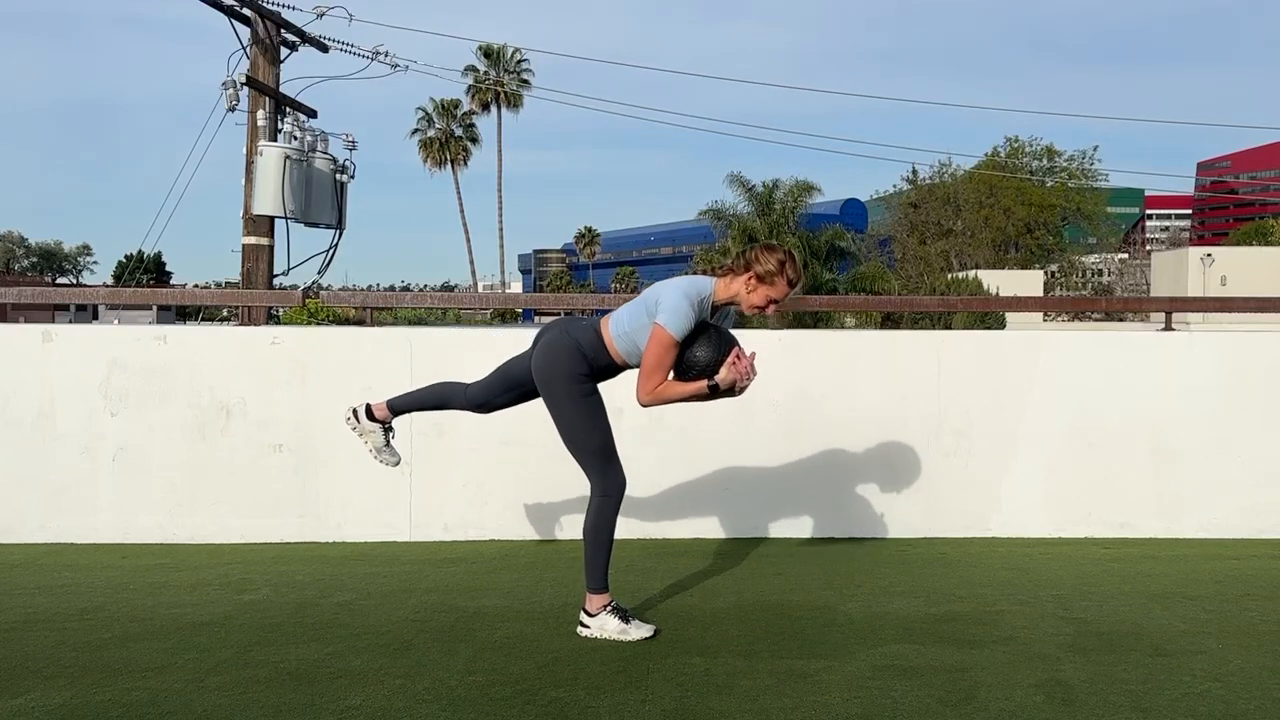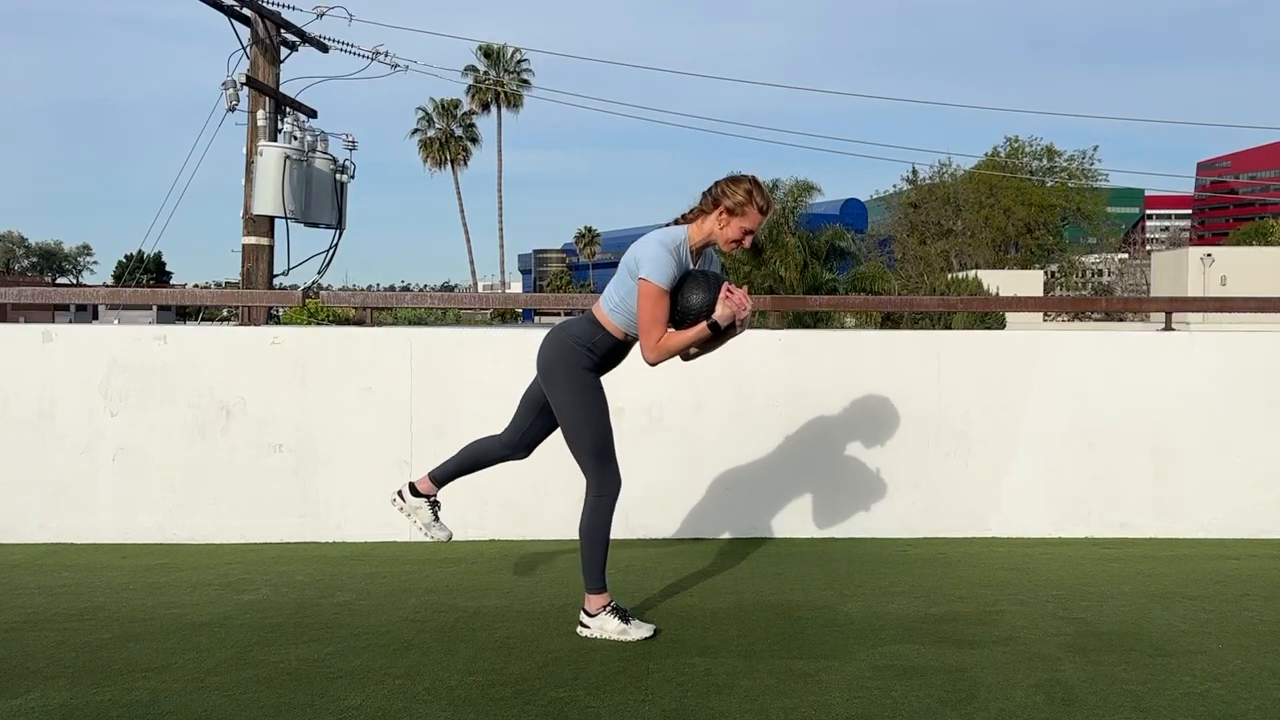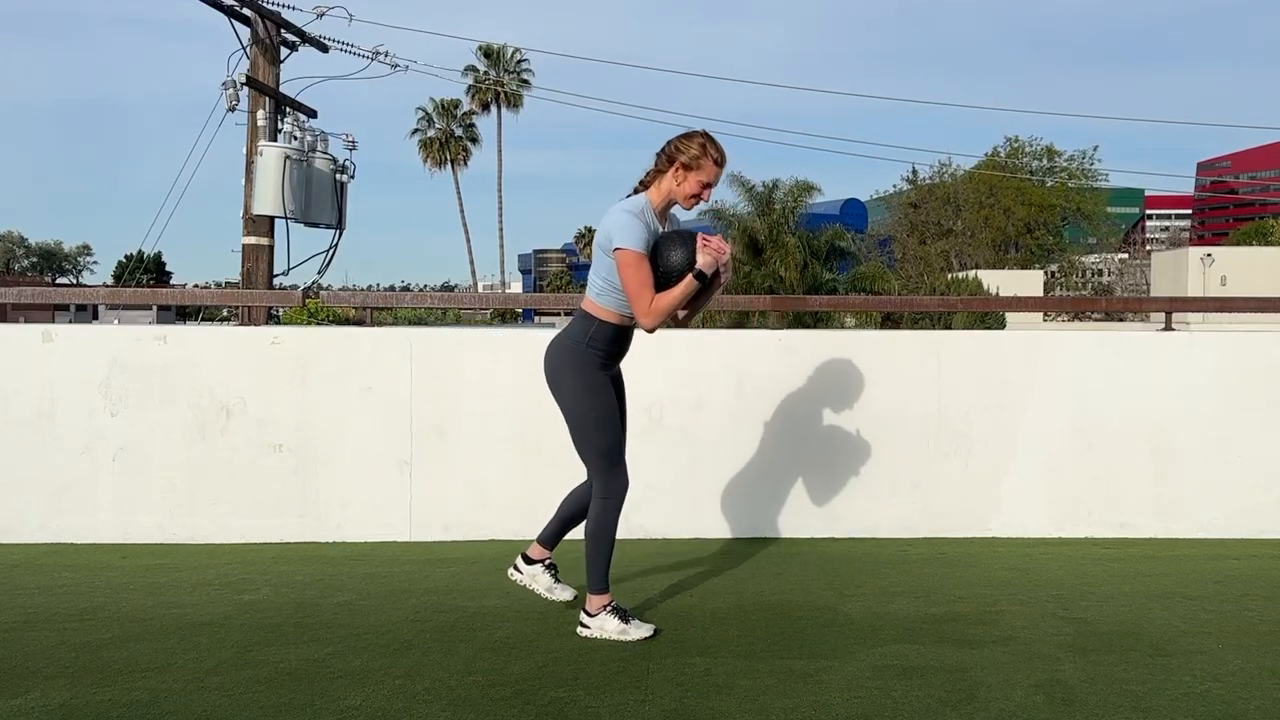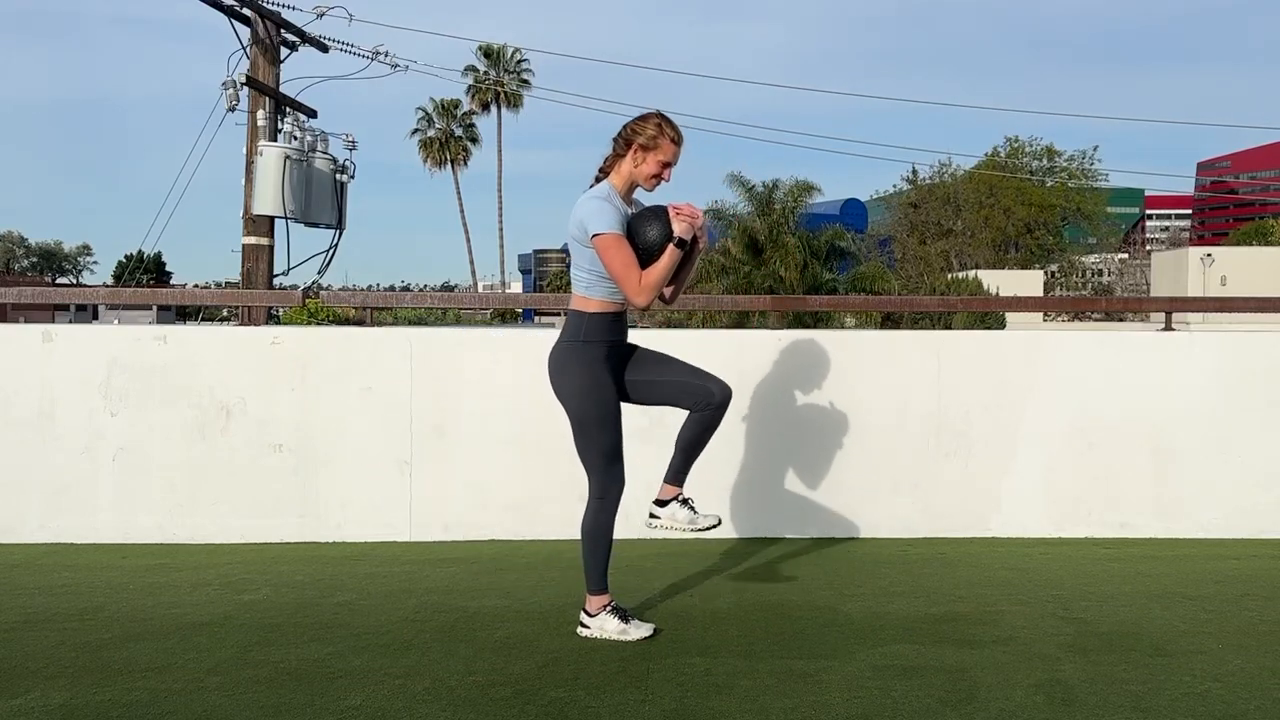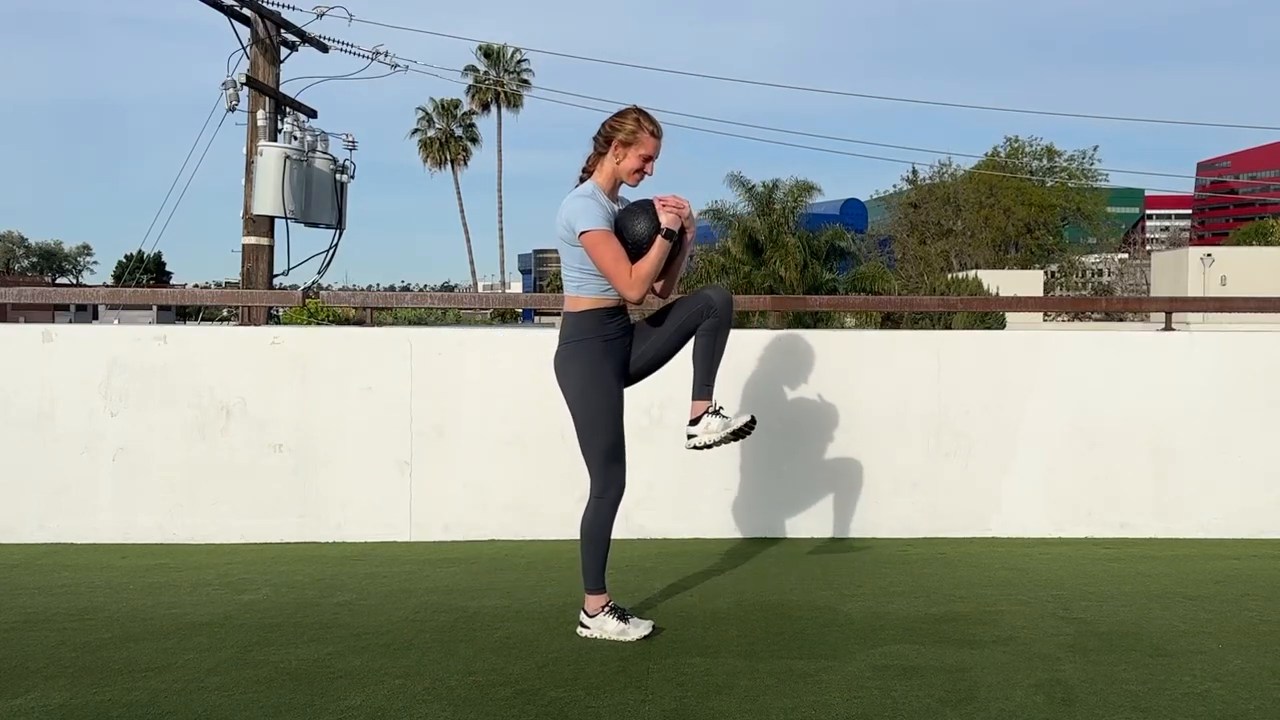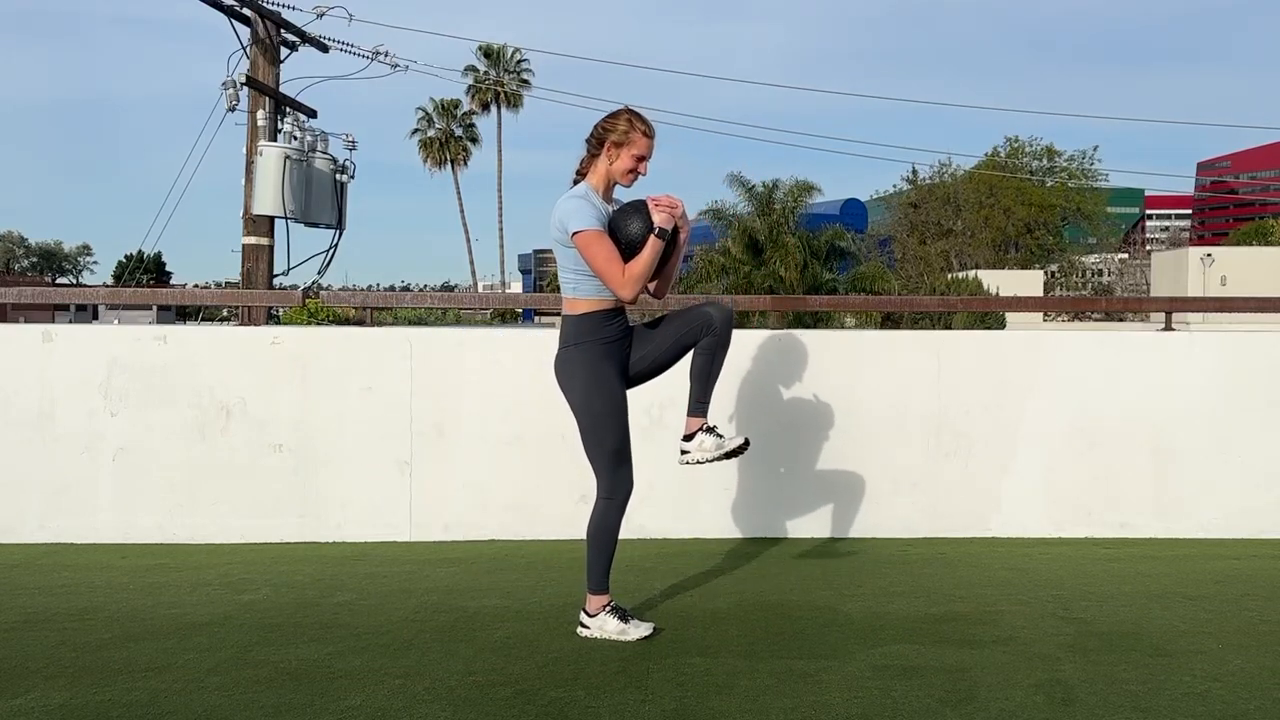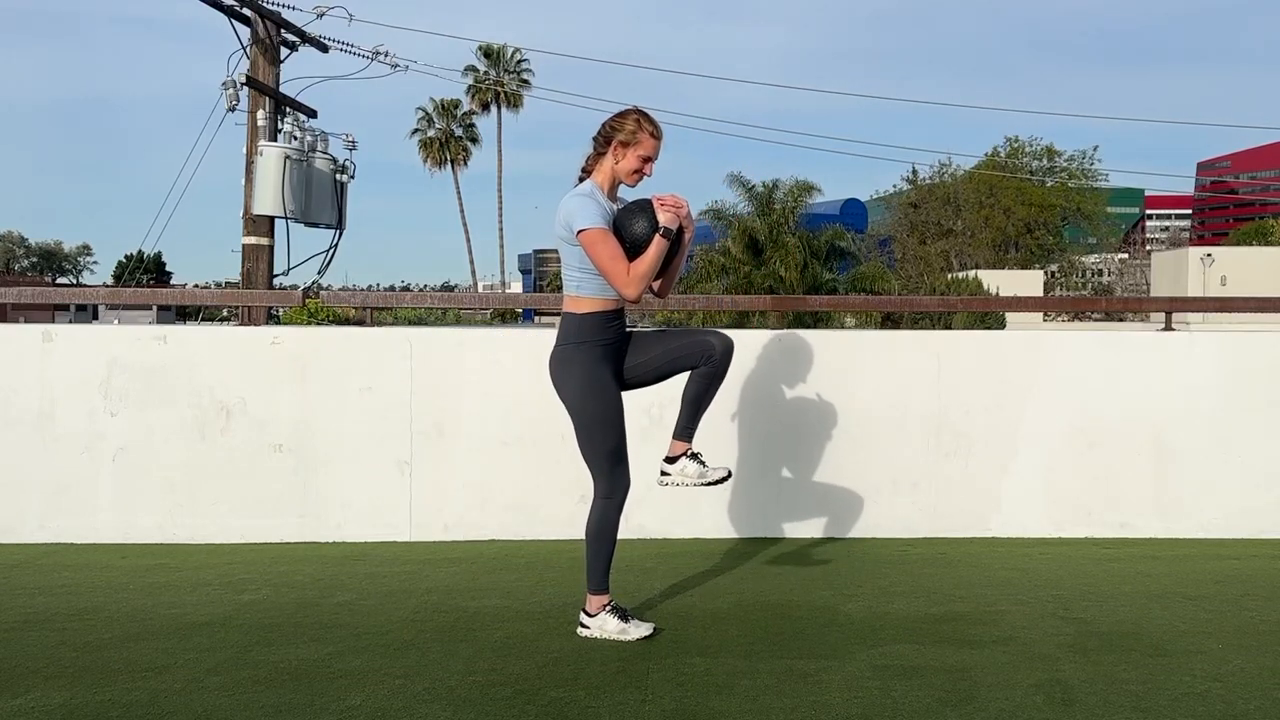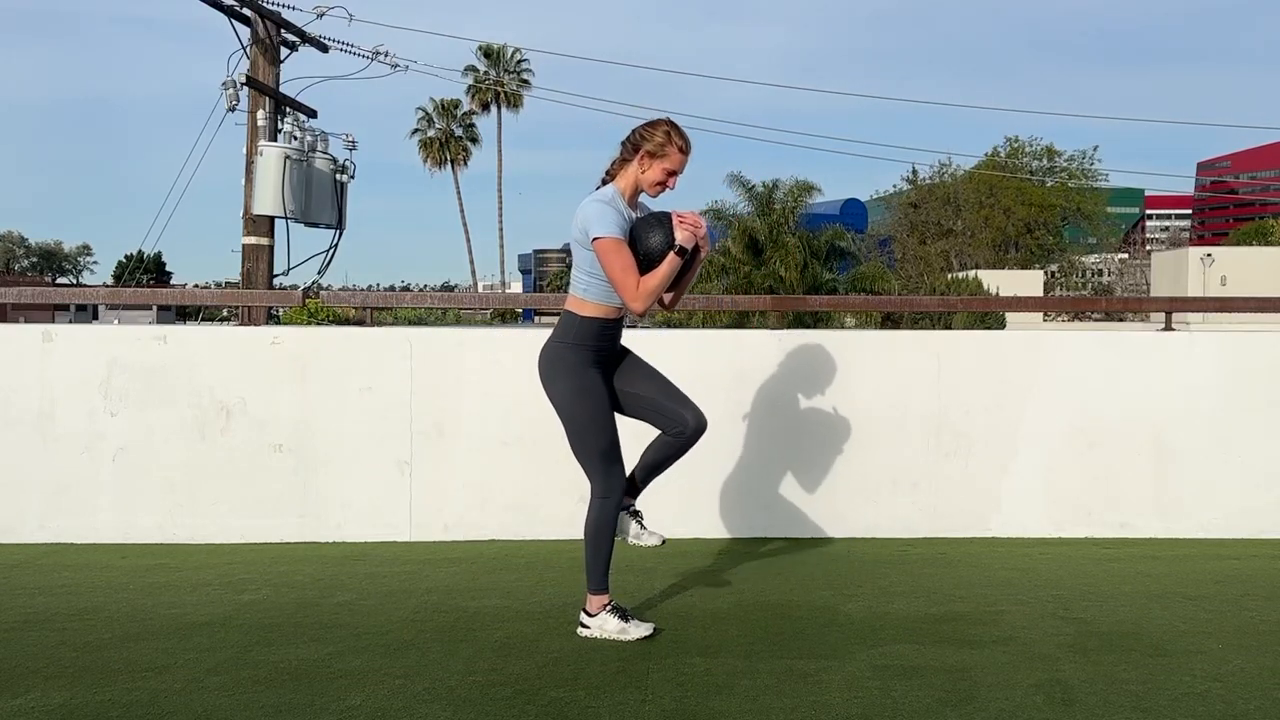
dt=0.2s
person 1, frame 1
left shoulder: (719, 310)
right shoulder: (685, 299)
left elbow: (681, 385)
right elbow: (648, 392)
left wrist: (727, 383)
right wrist: (715, 382)
left hip: (564, 345)
right hip: (565, 366)
left knee: (479, 396)
right knee: (608, 487)
left ankle: (377, 413)
right ankle: (595, 612)
person 1, frame 2
left shoulder: (707, 257)
right shoulder: (663, 250)
left elbow: (686, 349)
right elbow: (654, 350)
left wrist: (730, 325)
right wrist: (716, 321)
left hip: (574, 354)
right hip: (573, 360)
left knee: (515, 442)
right knee: (604, 482)
left ankle: (420, 491)
right ankle: (594, 611)
person 1, frame 3
left shoulder: (663, 220)
right shoulder: (627, 221)
left elbow: (678, 316)
right elbow: (647, 316)
left wrist: (714, 278)
right wrist: (700, 272)
left hip: (602, 359)
right hip: (580, 358)
left knee: (605, 478)
right knee: (611, 481)
left ankle: (535, 557)
right ankle: (596, 610)
person 1, frame 4
left shoulder: (632, 207)
right shoulder: (598, 207)
left elbow: (666, 292)
right elbow: (639, 294)
left wrist: (692, 247)
right wrist: (680, 238)
left hip: (615, 349)
right hip: (583, 353)
left knee: (715, 395)
right knee: (607, 482)
left ankle: (669, 499)
right ankle: (595, 611)
person 1, frame 5
left shoulder: (620, 206)
right shoulder: (583, 206)
left elbow: (662, 287)
right elbow: (633, 287)
left wrist: (684, 238)
right wrist: (666, 231)
left hip: (623, 342)
right hip: (586, 351)
left knee: (715, 300)
right knee: (609, 482)
left ankle: (701, 417)
right ankle: (594, 611)
person 1, frame 6
left shoulder: (615, 207)
right shoulder: (576, 207)
left elbow: (658, 289)
right elbow: (627, 286)
left wrist: (678, 238)
right wrist: (660, 230)
left hip: (621, 344)
right hip: (587, 353)
left knee: (715, 317)
right knee: (615, 483)
left ankle: (695, 432)
right ankle: (596, 611)
person 1, frame 7
left shoulder: (618, 204)
right shoulder: (582, 205)
left elbow: (659, 288)
right elbow: (631, 286)
left wrist: (681, 236)
right wrist: (663, 231)
left hip: (618, 344)
right hip: (582, 354)
left knee: (715, 347)
right knee: (613, 484)
left ankle: (678, 456)
right ankle: (596, 612)
person 1, frame 8
left shoulder: (638, 210)
right shoulder: (602, 211)
left elbow: (667, 299)
right elbow: (638, 300)
left wrist: (693, 254)
right wrist: (681, 249)
left hip: (607, 352)
right hip: (573, 357)
left knee: (689, 423)
right knee: (609, 479)
left ankle: (621, 508)
right ankle: (595, 610)
